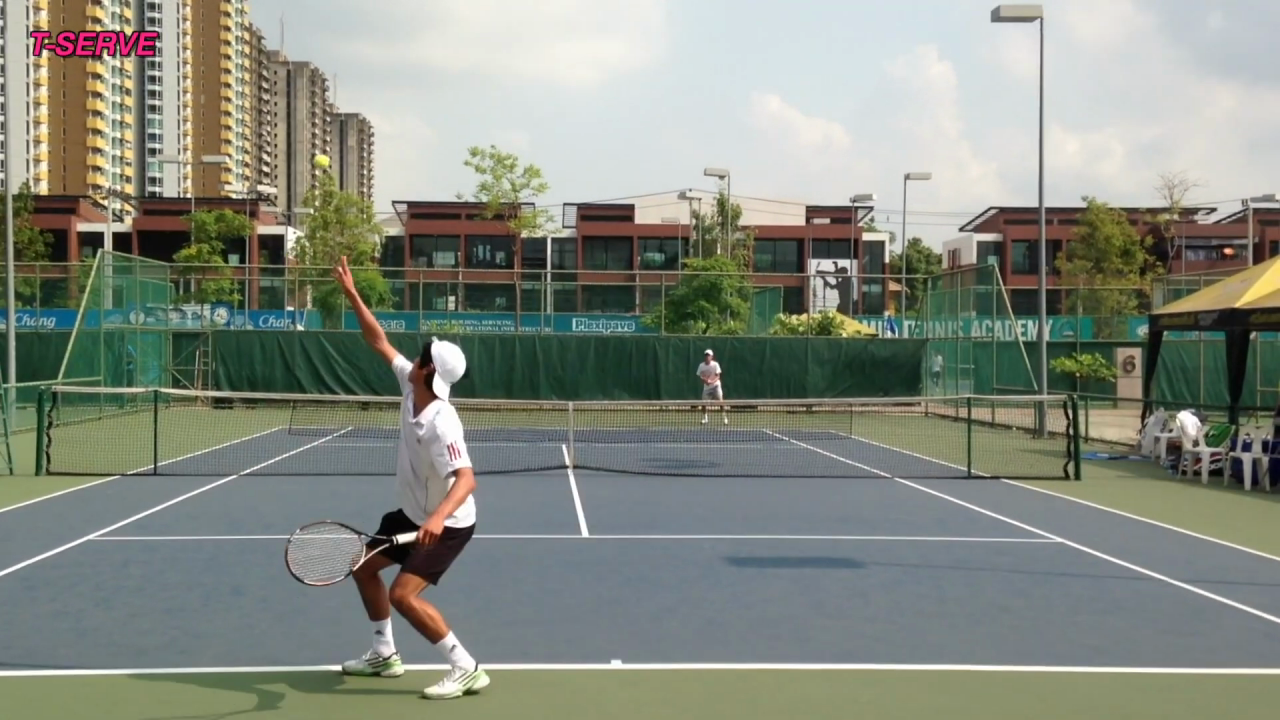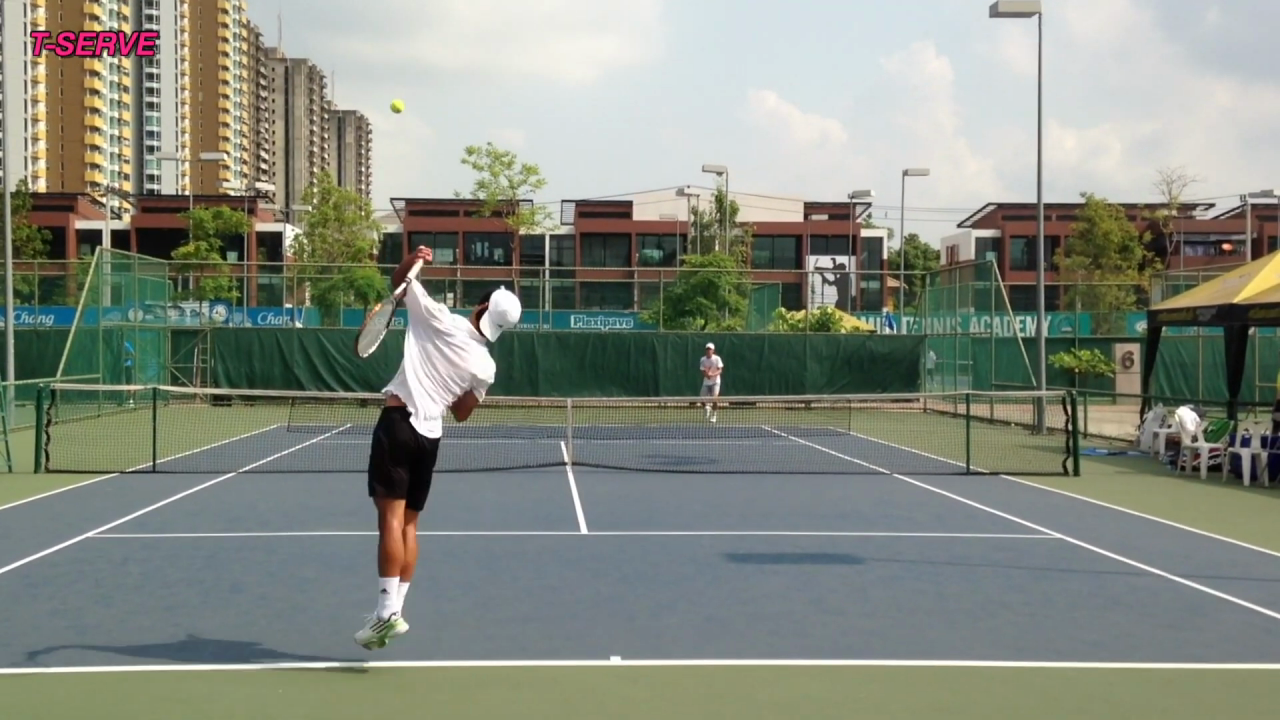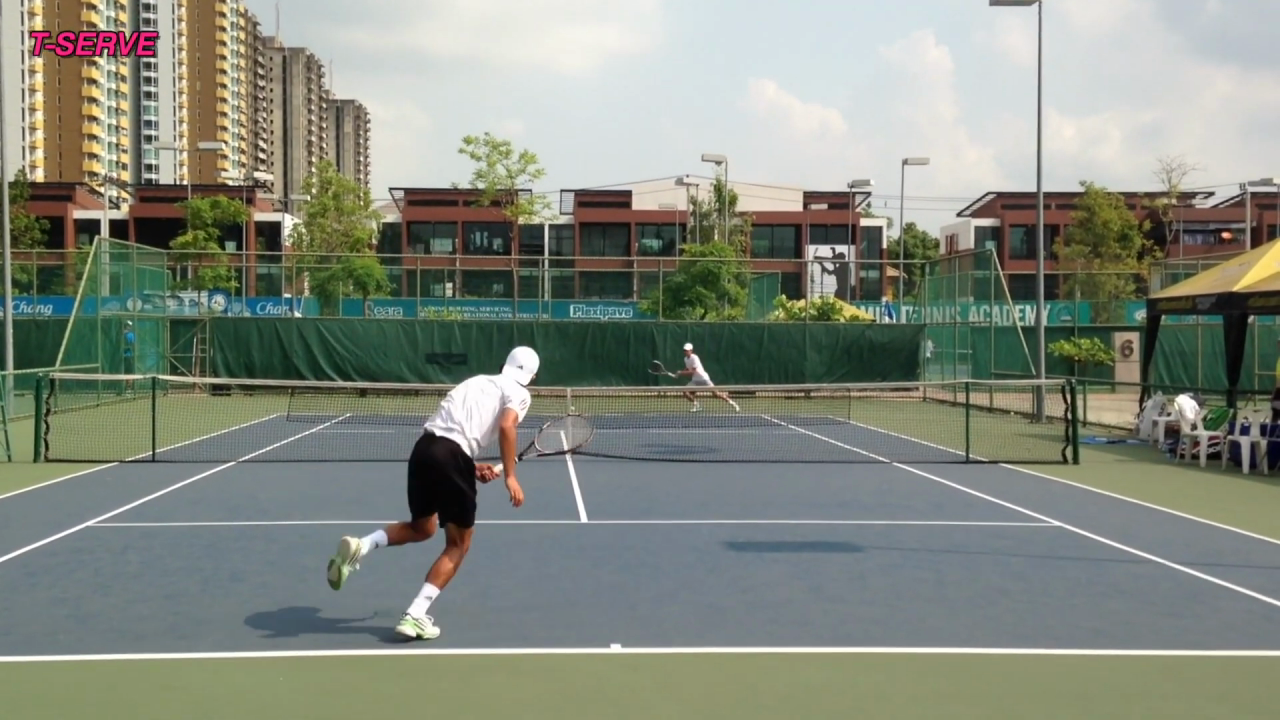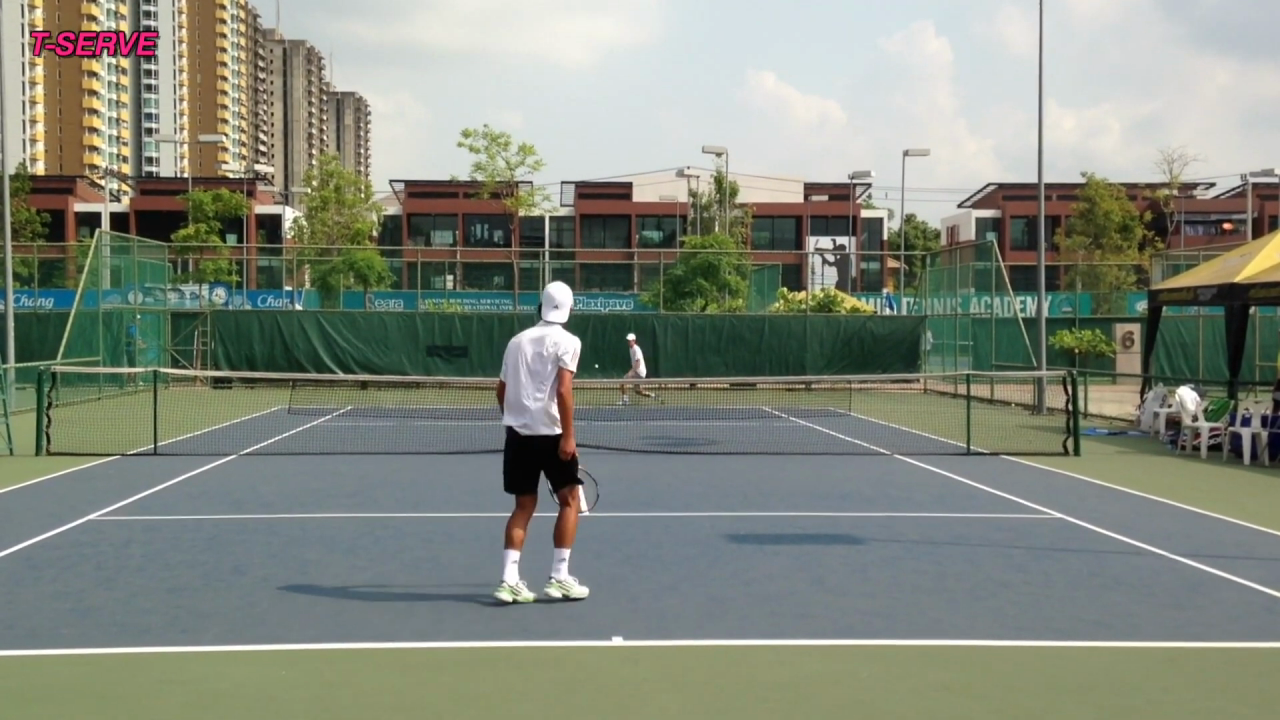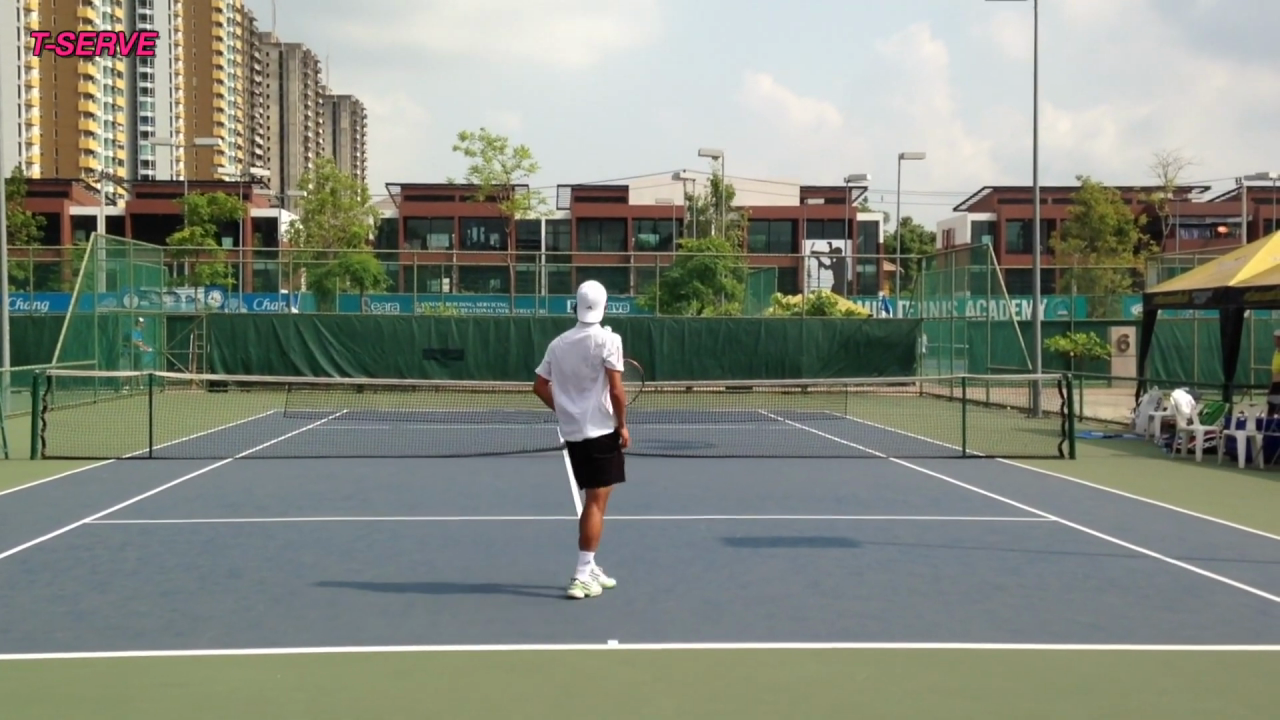
dt=0.5s
person 1, frame 1
left shoulder: (442, 424)
right shoulder: (413, 384)
left elbow: (466, 480)
right elbow: (378, 341)
left wrist: (439, 518)
right wrist: (351, 294)
left hip: (447, 523)
right hip: (413, 515)
left knee: (403, 595)
right knee: (363, 566)
left ankle: (467, 669)
right ankle: (384, 653)
person 1, frame 2
left shoulder: (442, 321)
right shoulder: (485, 366)
left elbow: (401, 285)
left wrist: (413, 260)
left hip: (396, 424)
right hip: (427, 437)
left knee: (390, 518)
right knee: (407, 523)
left ankle: (389, 613)
right ankle: (392, 608)
person 1, frame 3
left shoulder: (474, 381)
right shoulder: (518, 393)
right elbow: (506, 427)
right wrist: (511, 476)
left hip: (425, 447)
right hip: (453, 456)
left knee: (421, 528)
right knee: (458, 545)
left ankle: (359, 547)
right ankle: (416, 616)
person 1, frame 4
left shoulder: (516, 341)
right shoulder: (567, 341)
left elbow: (502, 391)
right elbow: (564, 391)
right wrist: (568, 436)
left hip: (517, 435)
right hip: (550, 435)
left knee: (523, 507)
right knee: (569, 504)
left ankle: (509, 581)
right ankle: (560, 578)
person 1, frame 5
left shoulder: (558, 343)
right shoulder: (608, 340)
left elbow: (540, 386)
right elbow: (616, 389)
right wrist: (622, 425)
left hip: (572, 433)
right hip: (601, 432)
left knee: (591, 498)
right knee: (596, 504)
left ankle: (589, 569)
right ankle: (582, 579)
